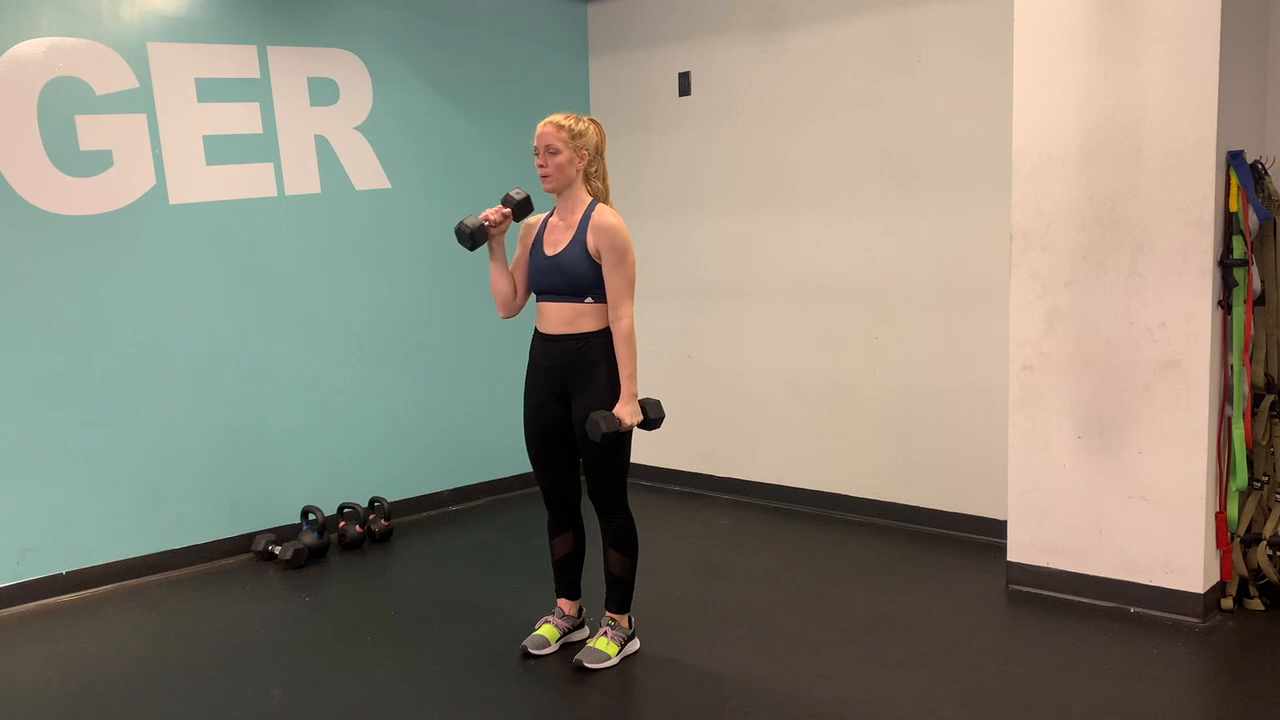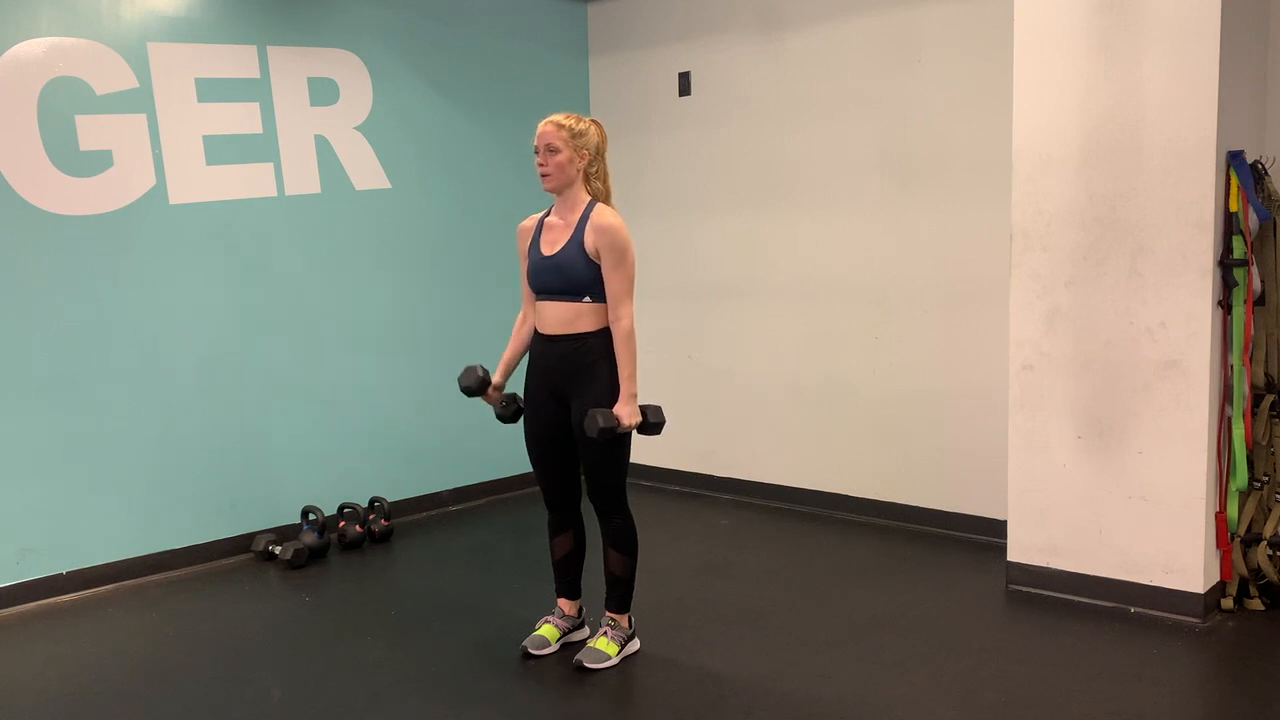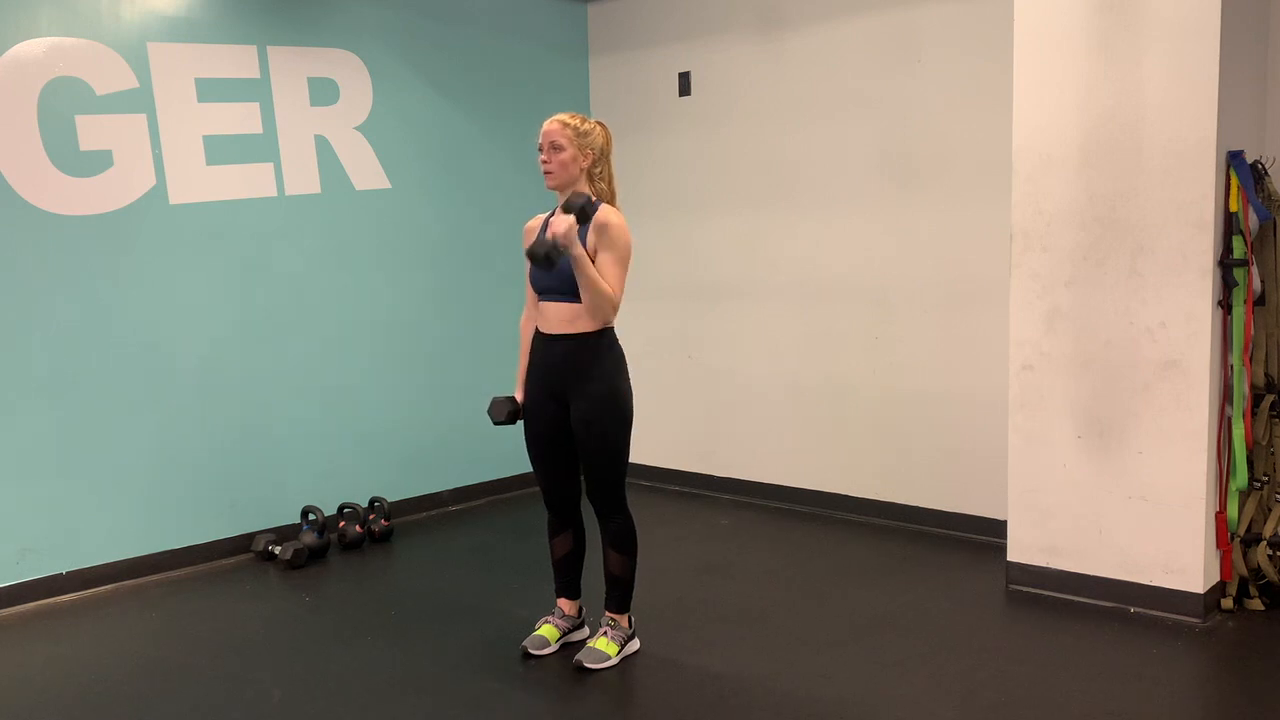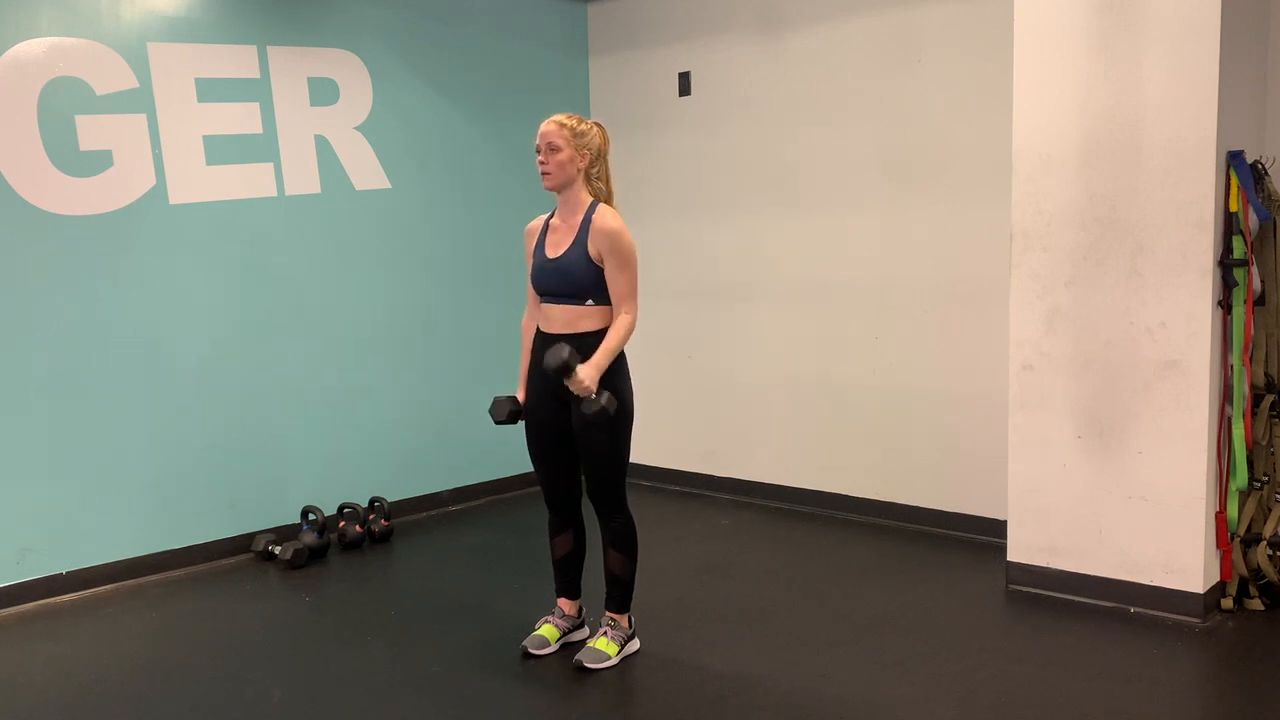
dt=1s
person 1, frame 1
left shoulder: (605, 224)
right shoulder: (533, 227)
left elbow: (622, 316)
right elbow: (508, 304)
left wrist: (628, 394)
right wrist: (495, 242)
left hip: (593, 367)
right hip: (543, 367)
left knee: (607, 499)
right knee: (557, 498)
left ankle: (619, 623)
right ankle: (567, 611)
person 1, frame 2
left shoulder: (605, 225)
right shoulder: (530, 229)
left elbow: (622, 316)
left wrist: (628, 395)
right wrist: (503, 372)
left hip: (593, 367)
right hip: (545, 371)
left knee: (607, 500)
right knee: (557, 499)
left ankle: (619, 624)
right ankle: (567, 611)
person 1, frame 3
left shoulder: (606, 223)
right shoulder: (535, 228)
left elbow: (604, 309)
right elbow: (531, 311)
left wrist: (576, 247)
right wrist: (521, 381)
left hip: (594, 367)
right hip: (546, 369)
left knee: (607, 499)
right knee: (557, 498)
left ankle: (619, 624)
right ankle: (567, 611)
person 1, frame 4
left shoulder: (606, 226)
right shoulder: (535, 231)
left elbow: (626, 314)
left wrist: (595, 367)
right wrist: (523, 383)
left hip: (595, 373)
right hip: (546, 372)
left knee: (607, 500)
right knee: (558, 499)
left ankle: (619, 623)
right ankle: (567, 611)
